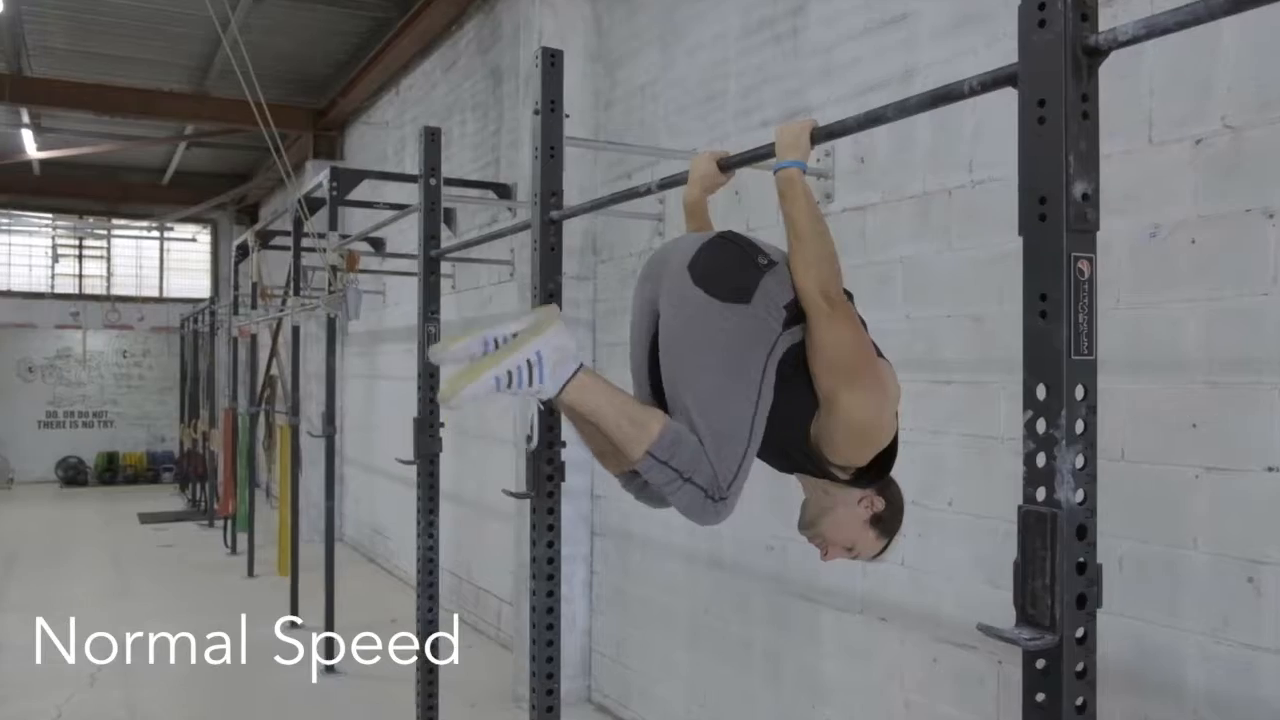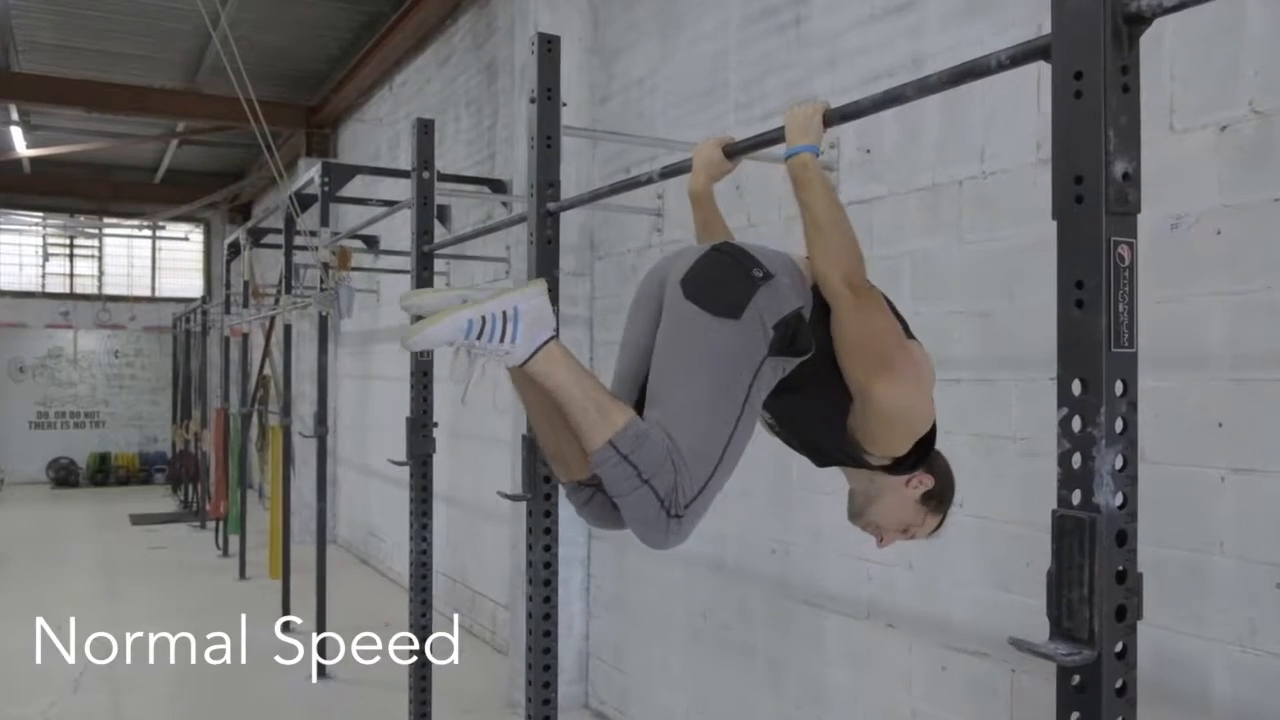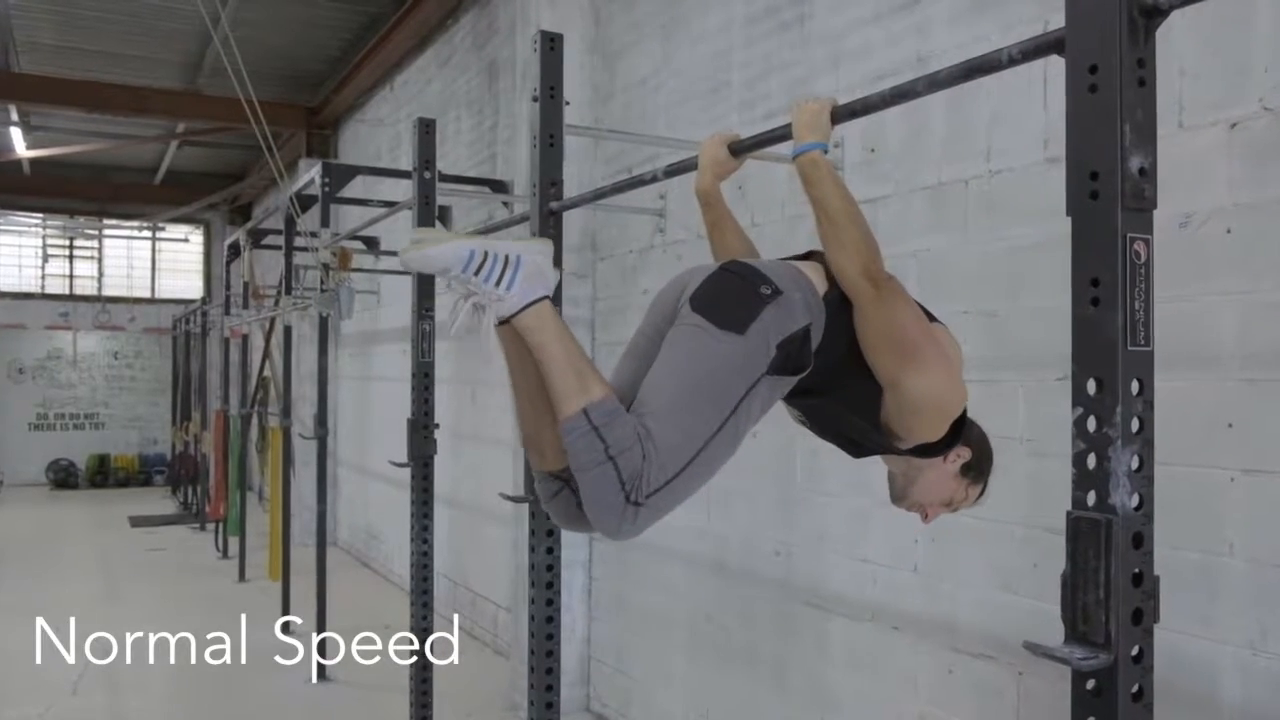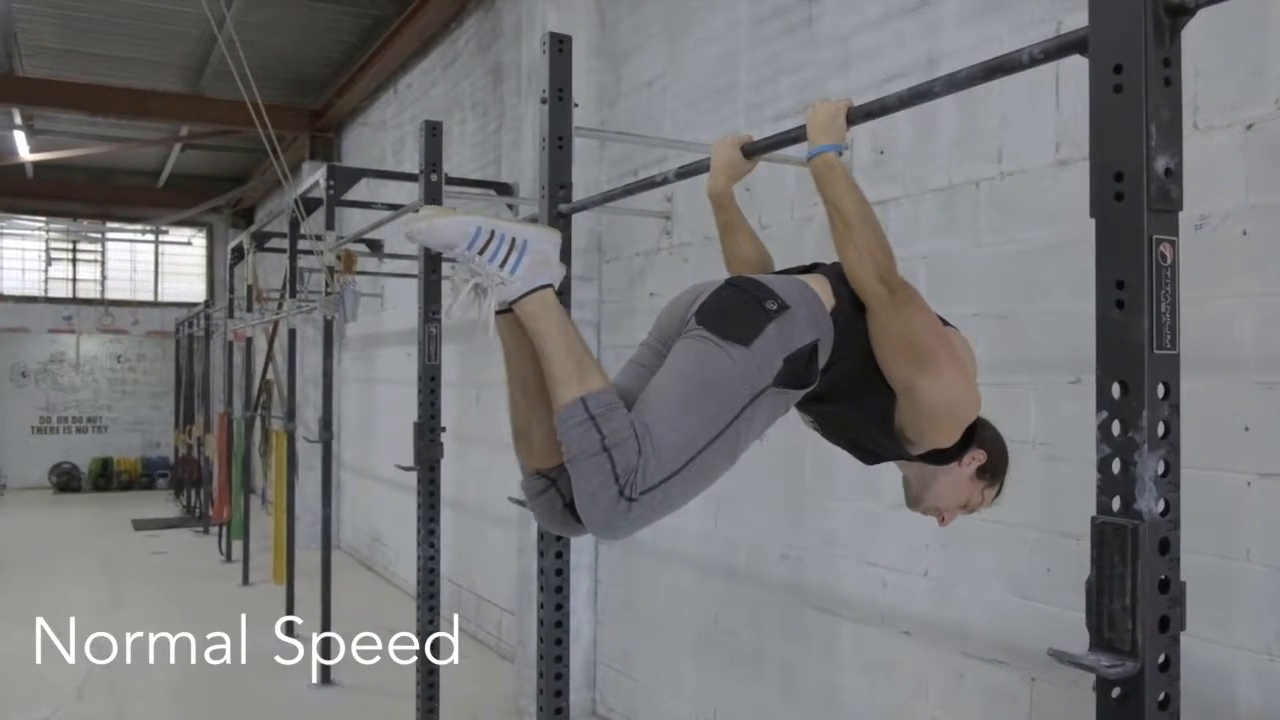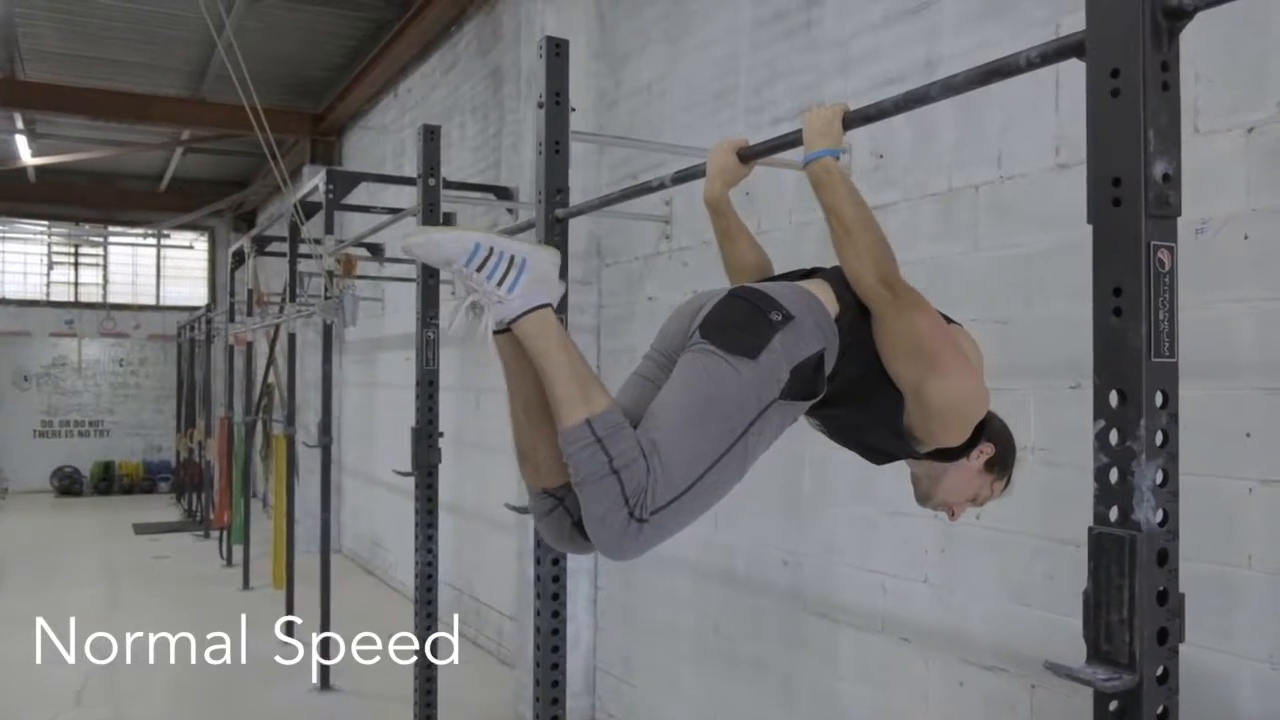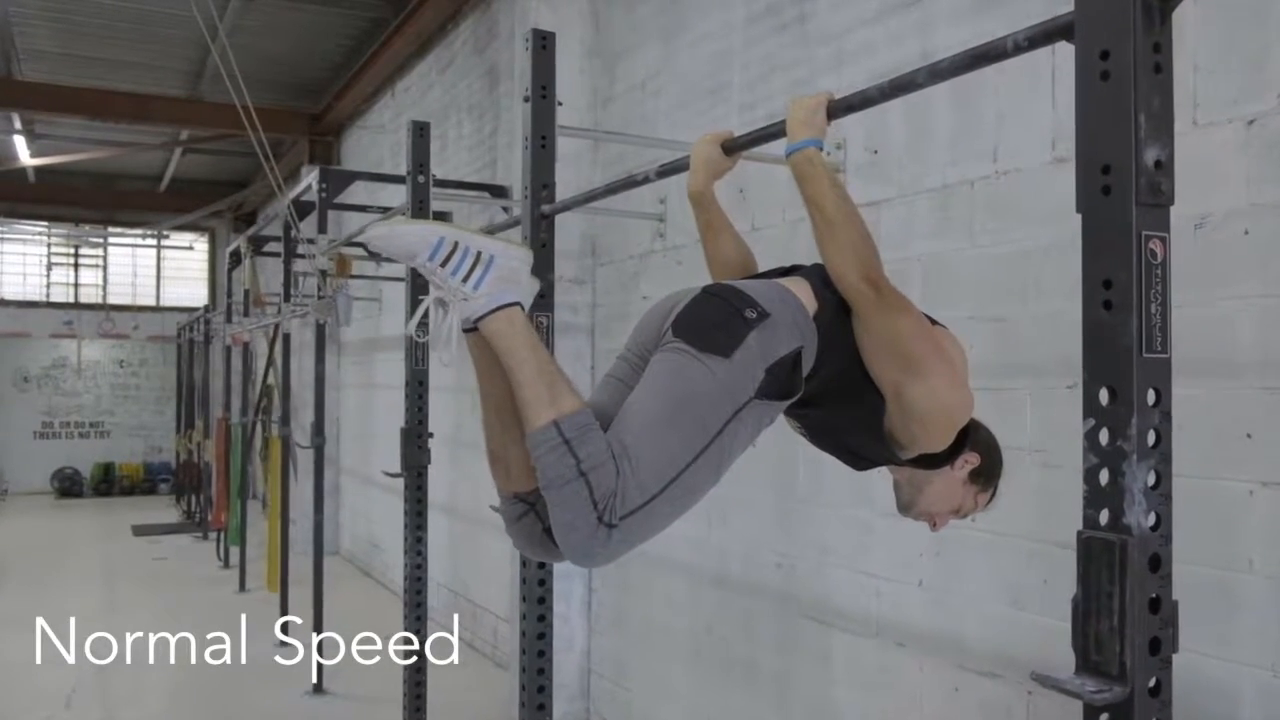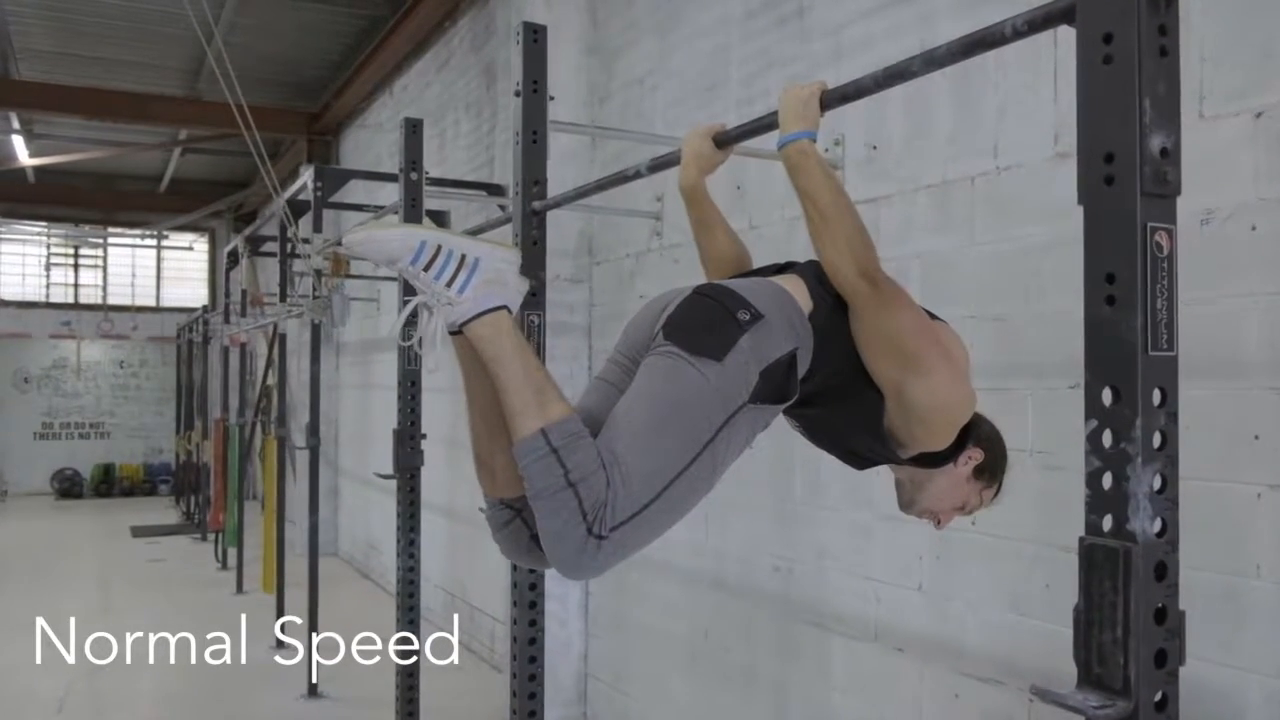
dt=0.7s
person 1, frame 1
right shoulder: (863, 433)
left wrist: (696, 197)
left hip: (675, 261)
right hip: (732, 286)
left knee: (658, 482)
left ankle: (540, 356)
right ankle: (556, 370)
person 1, frame 2
right shoulder: (899, 414)
right elbow: (848, 289)
left hip: (691, 277)
right hip: (736, 302)
left knee: (605, 501)
right knee: (661, 515)
left ankle: (510, 329)
right ankle: (528, 338)
person 1, frame 3
right shoulder: (933, 400)
right elbow: (868, 281)
right wrist: (810, 153)
left hip: (704, 294)
right hip: (753, 321)
left knee: (572, 502)
right knee: (619, 502)
left ankle: (511, 302)
right ankle: (524, 295)
person 1, frame 4
right shoulder: (948, 405)
right elbow: (882, 287)
right wrist: (824, 157)
left hip: (715, 310)
right hip: (763, 333)
left knee: (561, 505)
right knee: (612, 503)
left ankle: (512, 289)
right ankle: (525, 280)
person 1, frame 5
right shoulder: (956, 402)
right elbow: (884, 289)
right wrist: (822, 160)
left hip: (714, 319)
right hip: (769, 344)
left knee: (569, 523)
right knee: (622, 523)
left ankle: (512, 310)
right ankle: (523, 298)
person 1, frame 6
right shoulder: (940, 408)
right elbow: (867, 288)
right wrist: (805, 152)
left hip: (696, 317)
right hip: (745, 341)
left knee: (538, 530)
right knee: (590, 530)
left ankle: (482, 307)
right ankle: (492, 297)
person 1, frame 7
right shoulder: (940, 402)
right elbow: (863, 281)
right wrist: (797, 142)
left hip: (688, 316)
right hip: (737, 345)
left knee: (528, 537)
right knee: (580, 541)
left ankle: (471, 312)
right ankle: (480, 303)
